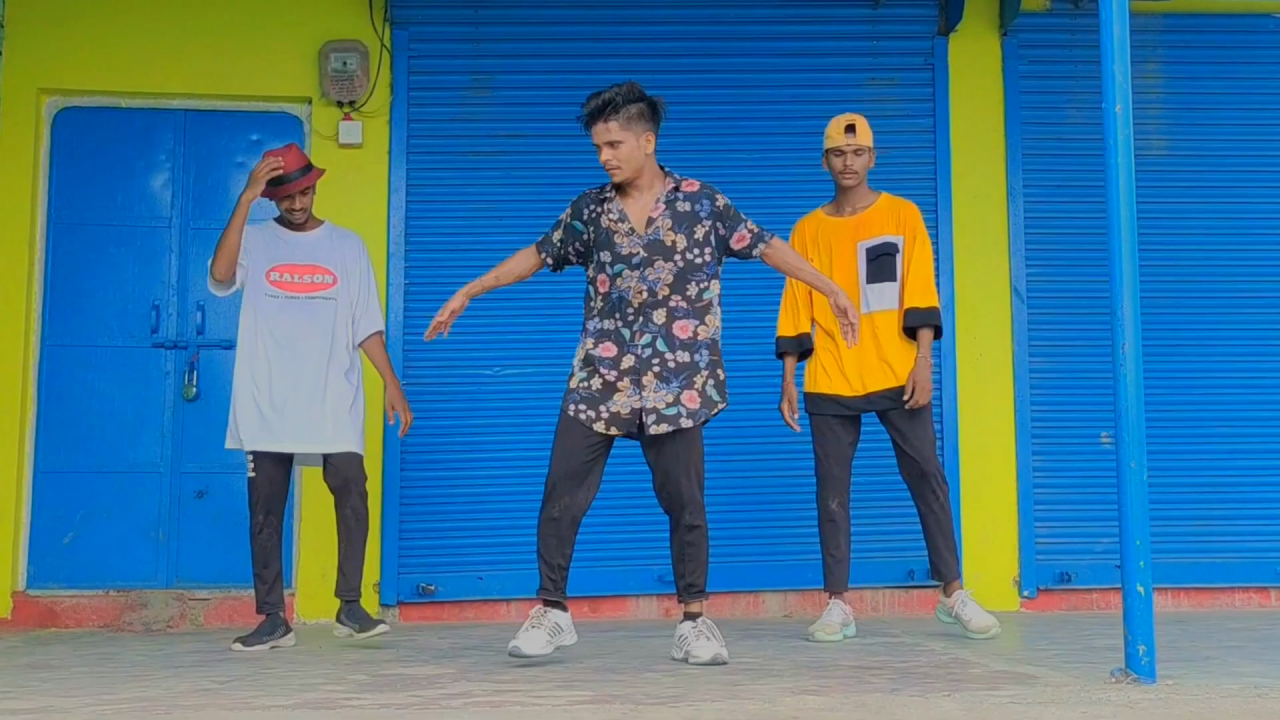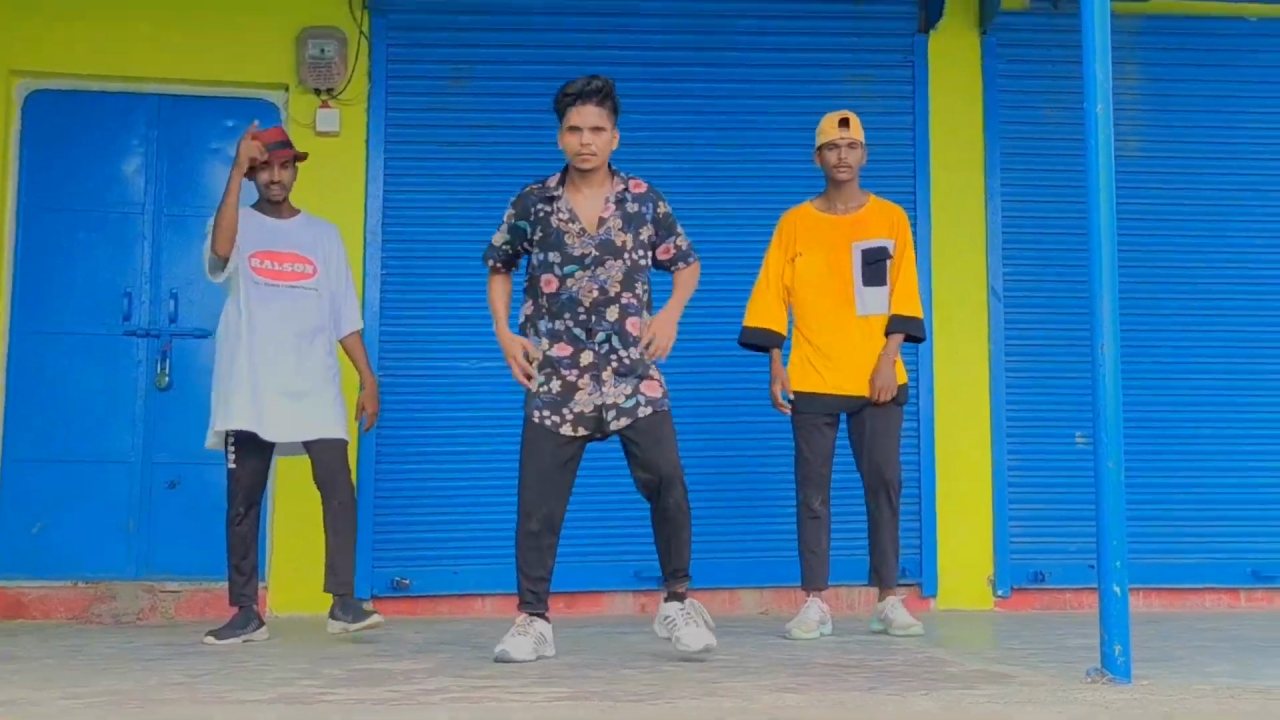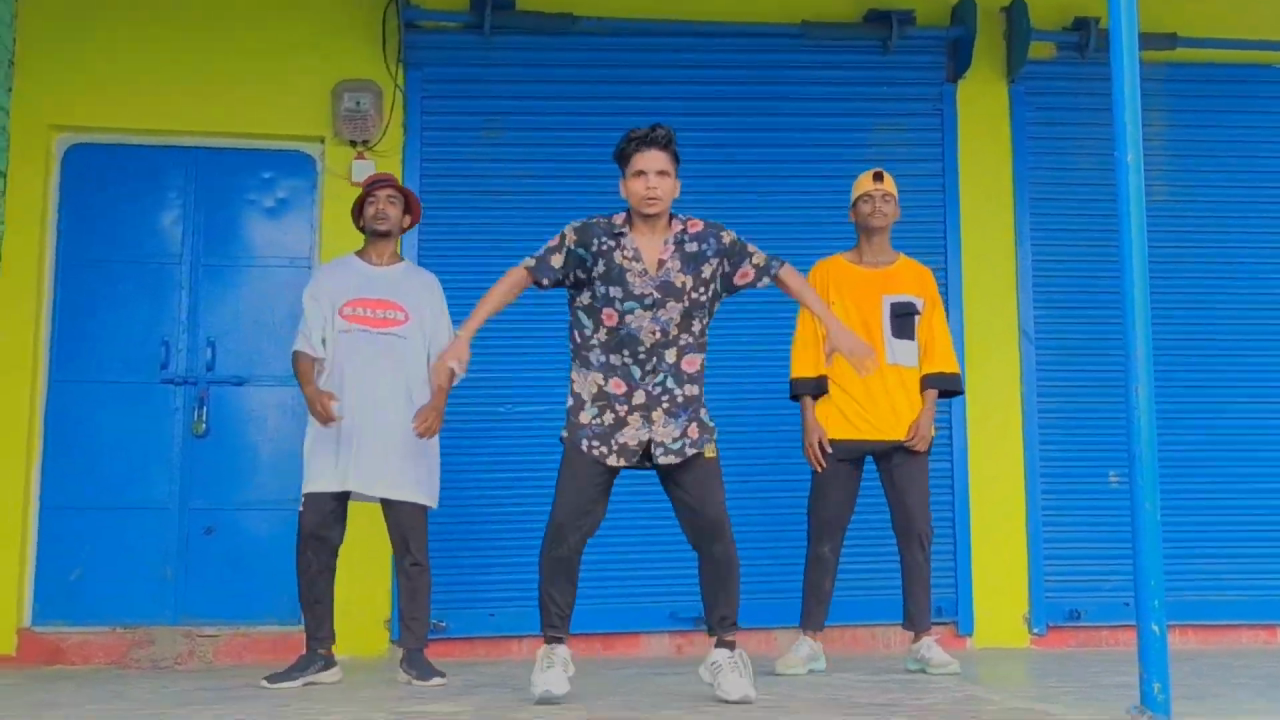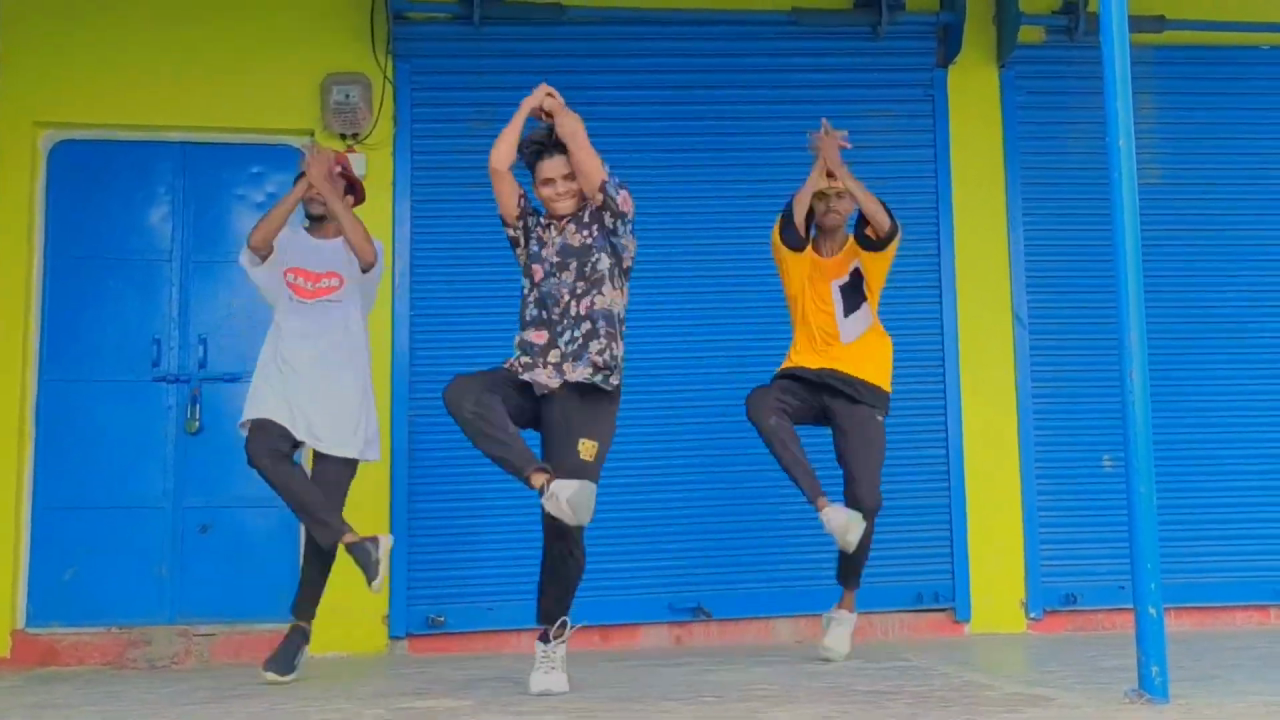
dt=0.5s
person 1, frame 1
left shoulder: (702, 202)
right shoulder: (589, 208)
left elbow: (766, 246)
right elbow: (537, 256)
left wrist: (832, 292)
right wrist: (465, 294)
left hip: (674, 380)
right hip: (598, 379)
left knee: (685, 503)
right knee: (563, 492)
left ankle: (693, 620)
right ankle: (551, 612)
person 1, frame 2
left shoulder: (645, 201)
right shoulder: (531, 203)
left elbow: (686, 264)
right elbow: (498, 269)
left wrist: (670, 313)
right wrist: (504, 332)
left hip: (632, 371)
right hip: (557, 377)
left knee: (665, 479)
right knee: (538, 504)
left ankle: (677, 600)
right ankle: (533, 619)
person 1, frame 3
left shoulder: (711, 240)
right shoulder: (590, 238)
left elbow: (772, 271)
right elbow: (523, 275)
left wrist: (835, 325)
right wrist: (463, 335)
left hip: (682, 419)
right hip: (600, 415)
left knee: (712, 533)
right knee: (565, 533)
left ankle: (723, 653)
right ankle: (555, 651)
person 1, frame 4
left shoulder: (610, 215)
right shoulder: (526, 225)
left elbow: (590, 161)
right elbow: (498, 165)
left wrist: (560, 109)
right wrist: (528, 108)
left hip: (588, 381)
right hip: (527, 375)
left knee: (564, 523)
right knee: (461, 390)
left ankle: (552, 639)
right ankle: (546, 482)
person 2, frame 1
left shoulder: (903, 214)
right shoulder: (808, 229)
left elbow: (921, 293)
right elbow: (797, 308)
left wrist: (922, 362)
right wrist: (788, 378)
left hip: (900, 374)
right hip: (831, 381)
left knee: (928, 479)
right knee: (833, 489)
left ankle: (954, 597)
right ankle: (838, 603)
person 2, frame 2
left shoulder: (891, 217)
right shoulder: (795, 222)
left elbow: (904, 296)
right elbow: (772, 295)
left wrist: (889, 358)
right wrist: (776, 365)
left hip: (878, 376)
right hip: (814, 378)
left knee: (884, 482)
right knee: (812, 487)
left ankle: (887, 599)
right ankle: (815, 602)
person 2, frame 3
left shoulder: (920, 277)
right shoulder: (826, 273)
left elbow: (935, 353)
right elbow: (808, 352)
left wrist: (927, 414)
right wrist: (809, 418)
left hip: (903, 427)
right hip: (838, 428)
left knee: (915, 528)
right knee: (825, 531)
left ankle: (922, 641)
right ankle: (810, 640)
person 2, frame 4
left shoulder: (868, 250)
right shoulder: (792, 251)
left elbow: (885, 224)
right elbow: (795, 216)
left wrist: (842, 169)
right wrist: (820, 160)
left hip: (858, 387)
right hip: (803, 376)
left knee: (865, 498)
right knee: (760, 405)
left ankle: (846, 605)
right ankle: (824, 505)
person 3, frame 1
left shoulder: (347, 245)
right shoulder: (253, 239)
left elbow: (366, 324)
right elbow: (220, 276)
left wrist: (391, 383)
right wrist: (248, 193)
left hip: (332, 401)
right hip: (266, 401)
left knee: (351, 494)
right knee: (264, 507)
left ankle: (349, 606)
right ankle: (273, 618)
person 3, frame 2
left shoulder: (325, 235)
right shoulder: (234, 223)
left elbow: (345, 316)
right elbow: (220, 253)
left wrist: (368, 378)
right wrist: (237, 168)
left hip: (314, 389)
right hip: (250, 391)
left knee: (338, 485)
right knee: (243, 499)
left ankle: (343, 601)
right ankle: (246, 612)
person 3, frame 3
left shoulder: (425, 286)
right shoulder: (329, 277)
left elbow: (447, 356)
right elbow: (305, 348)
left wrist: (438, 397)
right wrist: (311, 390)
left hip: (403, 437)
right hip: (338, 433)
left knee: (411, 543)
right knee: (317, 537)
left ankle: (414, 653)
right ankle: (319, 653)
person 3, frame 4
left shoulder: (358, 250)
right shoulder: (280, 246)
left elbow: (366, 257)
right elbow: (255, 243)
left wrist: (333, 192)
right wrist: (299, 188)
left hip: (341, 401)
right hip: (279, 390)
left knee: (323, 517)
right knee: (262, 452)
left ankle: (300, 630)
right ankle: (356, 542)
